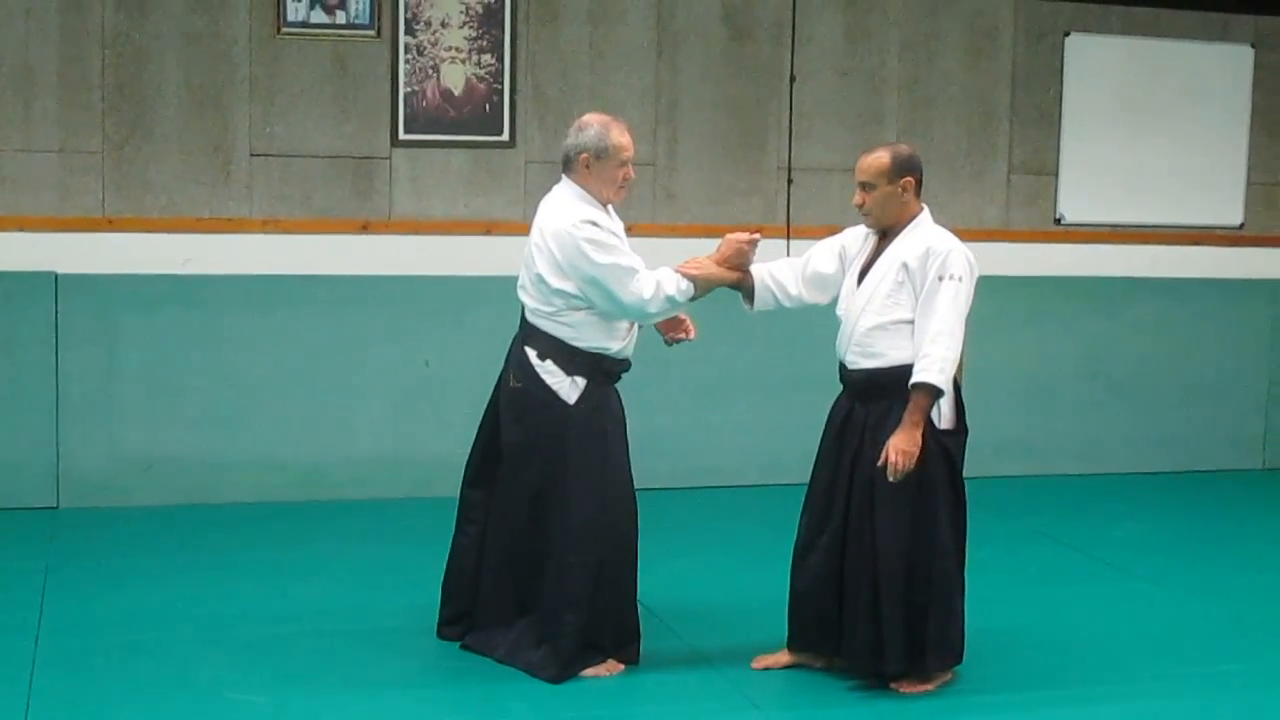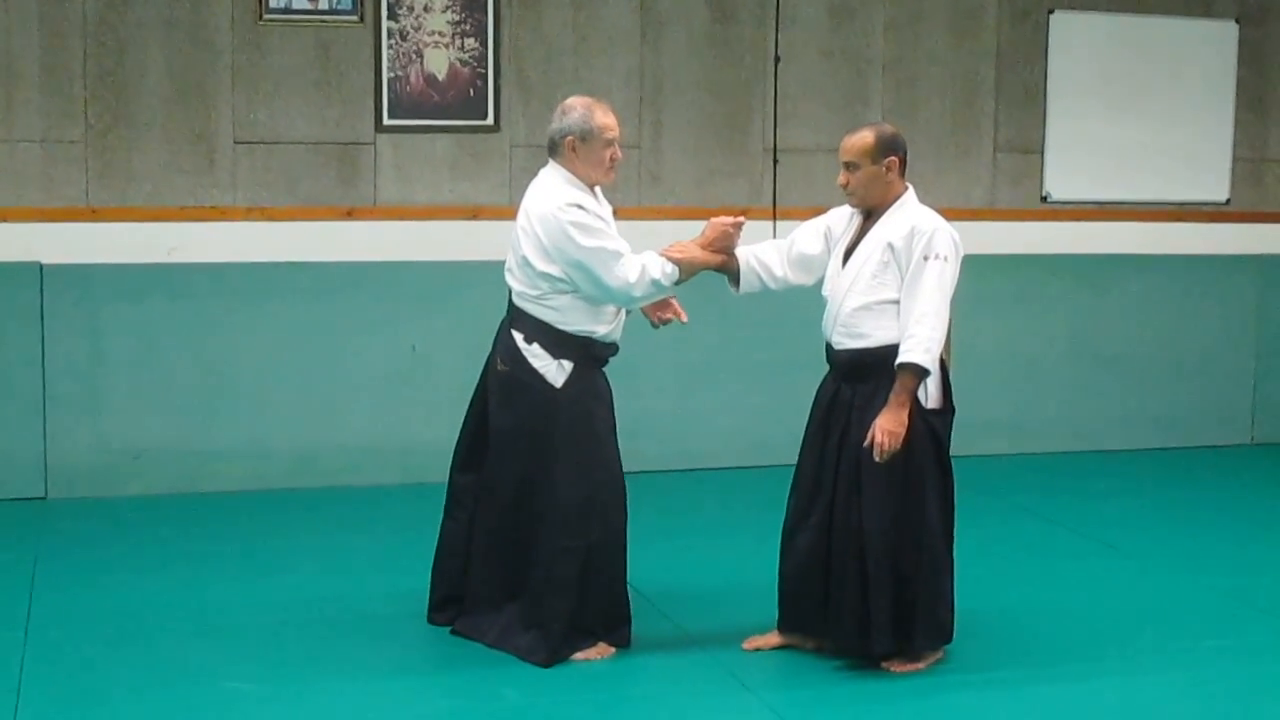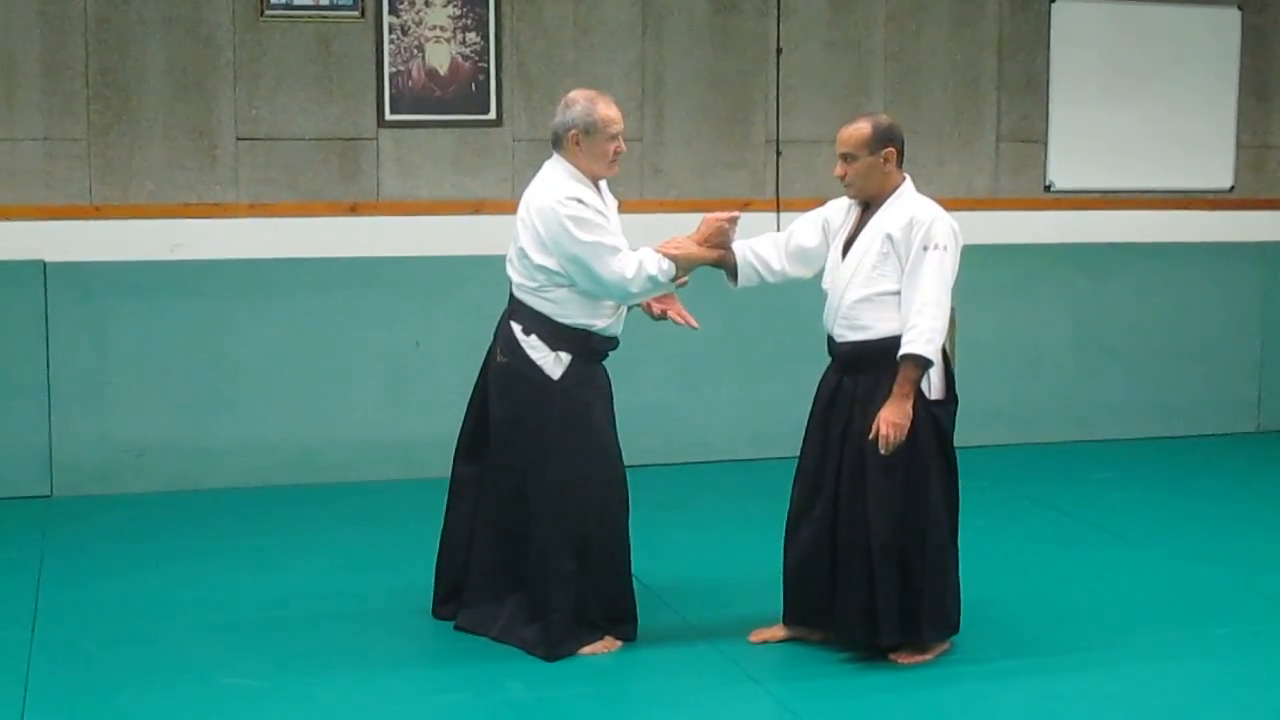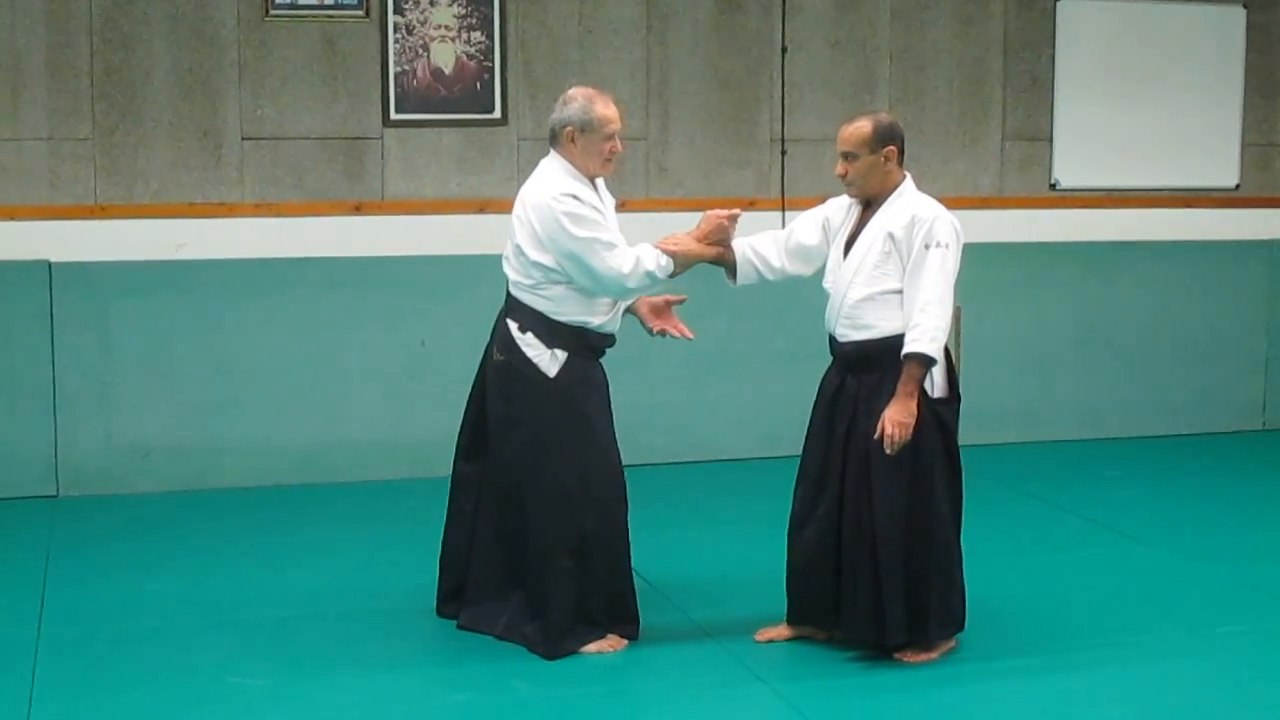
dt=0.5s
person 1, frame 1
left shoulder: (578, 206)
right shoulder: (575, 224)
left elbow: (616, 288)
right elbow: (639, 293)
left wrist: (659, 314)
right wrist: (716, 266)
left hip: (545, 374)
right hip: (564, 385)
left knee: (516, 500)
right knee: (587, 514)
left ankle: (481, 616)
right ankle: (571, 646)
person 1, frame 2
left shoulder: (571, 190)
right shoulder: (561, 208)
left elbow: (603, 274)
right elbow: (625, 278)
left wrist: (646, 297)
right wrist: (700, 250)
left hip: (531, 360)
right hip: (551, 369)
left knee: (505, 484)
right knee: (578, 497)
left ankle: (474, 602)
right ankle: (563, 630)
person 1, frame 3
left shoulder: (583, 183)
right shoulder: (560, 201)
left elbow: (604, 269)
right elbow: (621, 275)
left wrist: (645, 293)
right wrist: (697, 247)
left hip: (540, 355)
right hip: (549, 362)
left knee: (508, 478)
right knee: (579, 490)
left ankle: (478, 596)
right ankle: (569, 624)
person 1, frame 4
left shoulder: (581, 183)
right shoulder: (555, 199)
left elbow: (600, 268)
right elbow: (617, 269)
left wrist: (638, 303)
right wrist: (695, 244)
left hip: (536, 352)
right hip: (545, 359)
left knee: (509, 478)
right knee: (577, 489)
left ankle: (481, 595)
right ankle: (572, 623)
person 2, frame 1
left shoulder: (941, 252)
right shoulder: (857, 242)
left elbow: (938, 347)
right elbow: (796, 277)
left wrist: (911, 426)
right wrist: (730, 275)
left hip: (912, 408)
right hip: (856, 404)
left knee: (912, 539)
right knee: (829, 528)
left ankle: (928, 660)
right ankle: (817, 642)
person 2, frame 2
left shoulder: (926, 232)
right shoulder: (842, 222)
left elbow: (924, 327)
right elbow: (779, 262)
left wrist: (900, 409)
right wrist: (714, 256)
left hip: (899, 391)
right hip: (844, 384)
left knee: (901, 519)
right knee: (817, 510)
left ankle: (921, 639)
right ankle: (805, 623)
person 2, frame 3
left shoulder: (924, 222)
right shoulder: (841, 214)
left elbow: (926, 317)
right elbow: (783, 251)
left wrist: (901, 397)
right wrist: (713, 253)
left hip: (901, 379)
right hip: (845, 377)
left knee: (905, 511)
right knee: (820, 500)
left ankle: (924, 630)
right ankle: (812, 614)
person 2, frame 4
left shoulder: (926, 220)
right shoulder: (840, 212)
left elbow: (928, 316)
right elbow: (781, 250)
left wrist: (905, 396)
right wrist: (712, 250)
left hip: (904, 379)
right hip: (847, 376)
left knee: (909, 510)
right knee: (824, 500)
left ankle: (930, 629)
right ankle: (818, 614)
